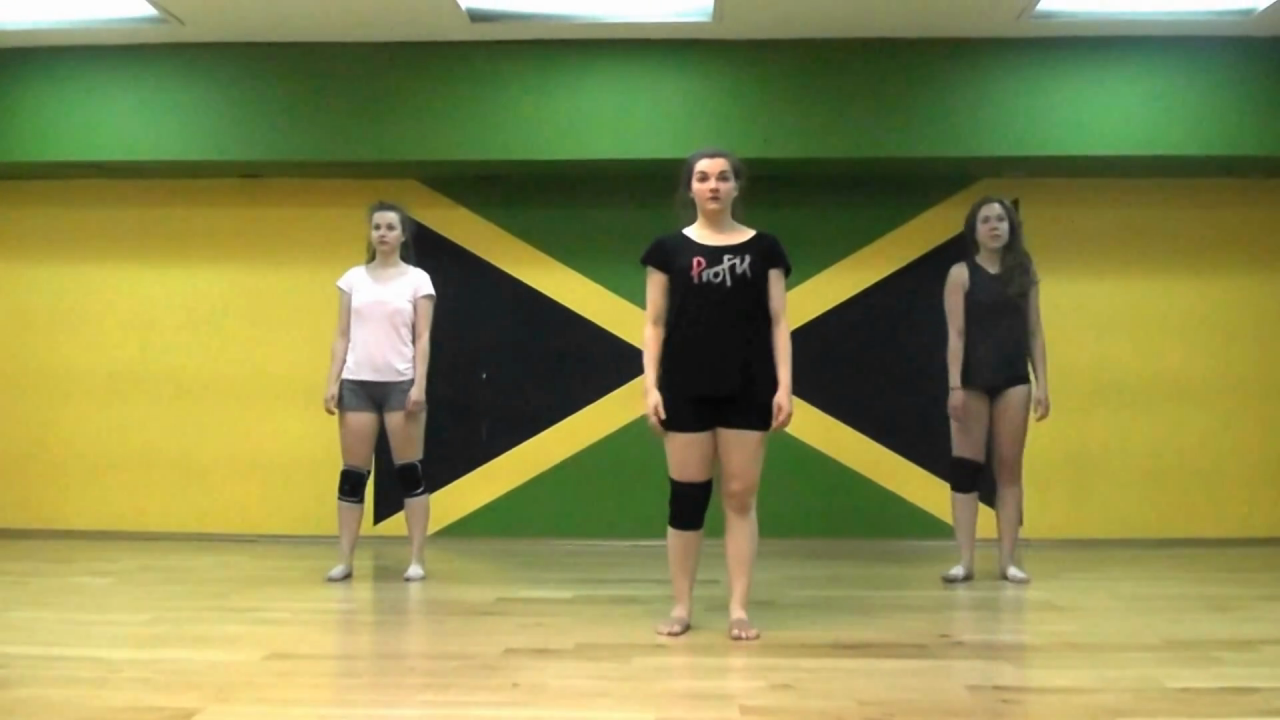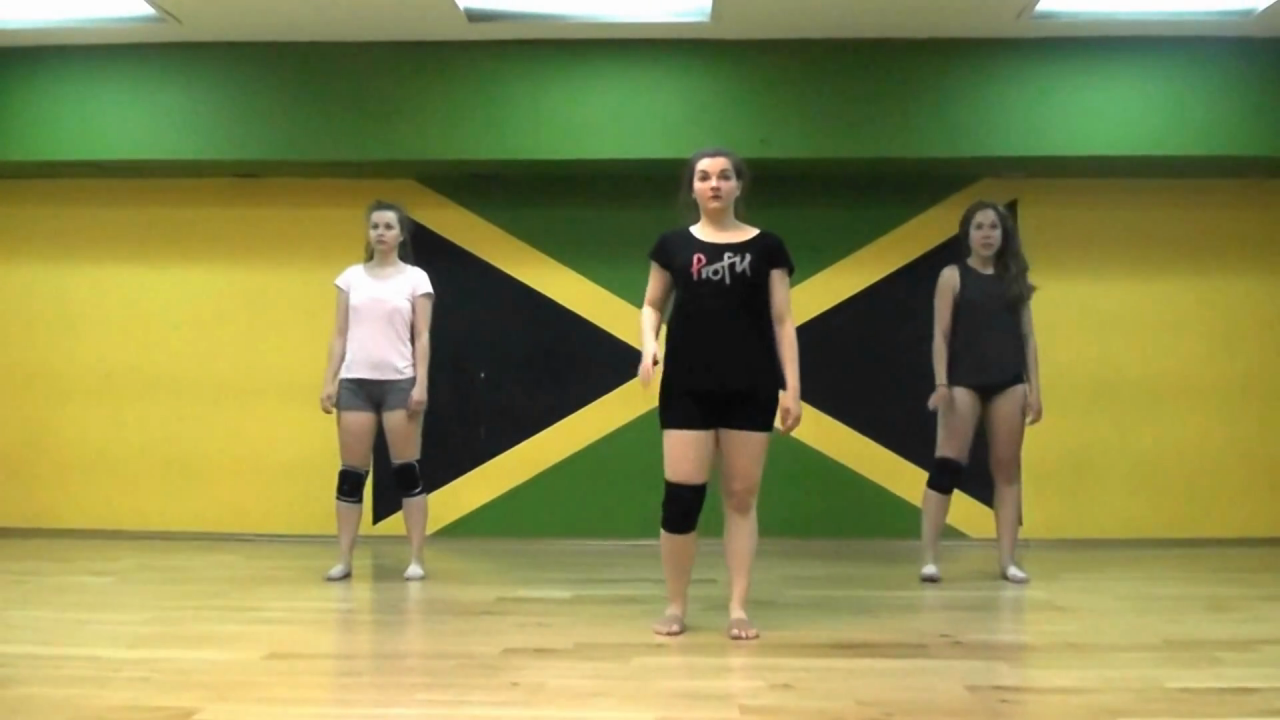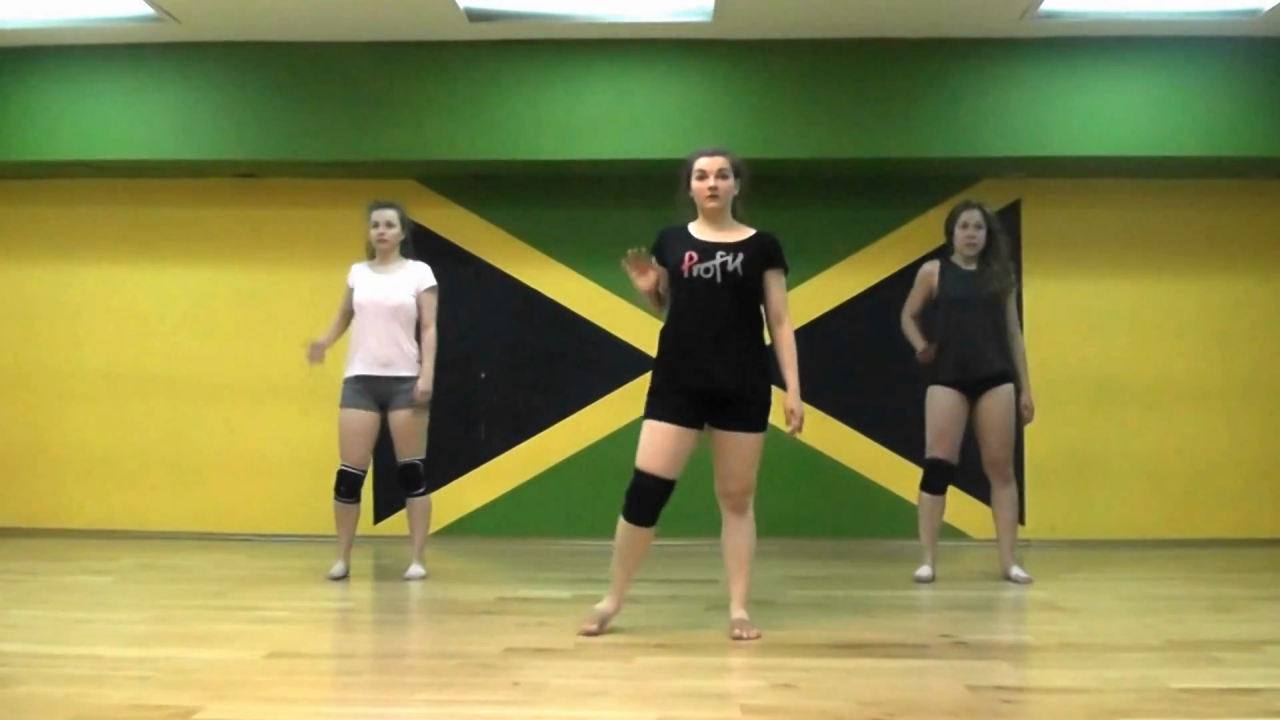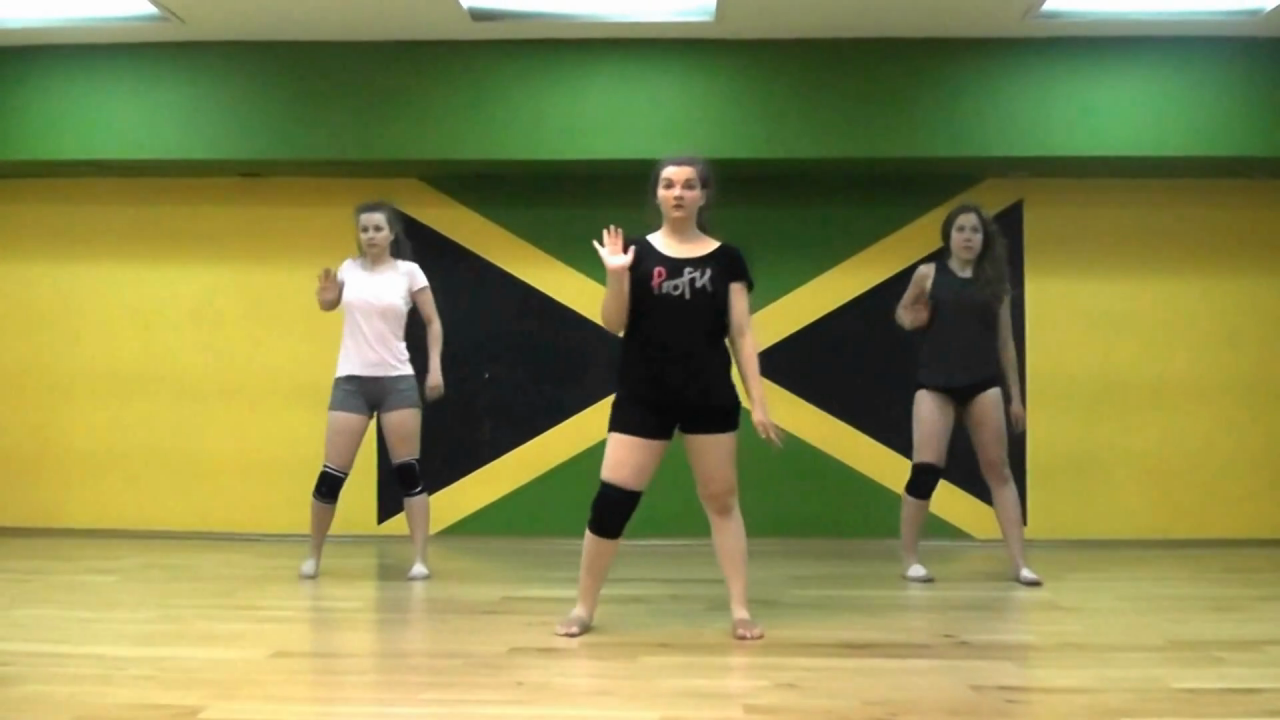
dt=0.3s
person 1, frame 1
left shoulder: (764, 247)
right shoulder: (669, 248)
left elbow: (778, 322)
right elbow: (655, 322)
left wrist: (784, 385)
right wrist: (650, 385)
left hip: (748, 389)
right hip: (685, 389)
left knee: (740, 496)
right knee: (687, 496)
left ankle: (739, 608)
right ankle: (681, 606)
person 1, frame 2
left shoulder: (767, 246)
right shoulder: (673, 244)
left elbow: (782, 321)
right elbow: (653, 304)
left wrist: (792, 386)
right wrist: (649, 345)
left hip: (750, 388)
right hip: (687, 387)
left knee: (741, 497)
right knee: (682, 496)
left ankle: (738, 608)
right ankle: (675, 604)
person 1, frame 3
left shoulder: (762, 246)
right shoulder: (670, 242)
left elbow: (779, 321)
left wrist: (793, 388)
right wrist: (647, 288)
left hip: (743, 388)
right hip: (677, 383)
left knee: (737, 497)
right knee: (645, 489)
left ankle: (739, 608)
right ankle: (612, 598)
person 1, frame 4
left shoulder: (726, 258)
right shoulder: (636, 251)
left elbow: (741, 334)
right elbow: (614, 325)
left wrist: (758, 402)
right wrist: (616, 276)
left hip: (709, 396)
right hip: (642, 395)
left knee: (722, 499)
right knee: (612, 499)
left ankle: (740, 608)
right ankle: (584, 606)
person 2, frame 1
left shoulder: (1023, 274)
right shoulder: (961, 273)
left elbow: (1034, 333)
right elbow: (956, 334)
left wrist: (1042, 384)
right wrist: (955, 386)
left hip: (1013, 381)
right hip: (972, 381)
left knee: (1009, 469)
right knee: (965, 466)
left ankle: (1007, 560)
right ankle: (965, 560)
person 2, frame 2
left shoulder: (1015, 277)
right shoulder: (953, 276)
left elbow: (1027, 337)
right elbow: (941, 334)
left wrist: (1034, 388)
right wrist: (941, 384)
left hip: (1008, 382)
right hip: (964, 380)
left knee: (1007, 469)
right knee: (948, 465)
left ankle: (1007, 560)
right ankle: (929, 558)
person 2, frame 3
left shoulder: (1001, 274)
right shoulder: (934, 271)
left elbow: (1014, 334)
right elbow: (908, 317)
left wrist: (1025, 388)
right wrist: (921, 346)
left hip: (995, 379)
right hip: (947, 378)
left knee: (1001, 469)
right knee: (939, 465)
left ankle: (1009, 561)
right ankle: (928, 559)
person 2, frame 4
left shoulder: (995, 281)
right shoulder: (928, 274)
left elbow: (1005, 342)
right elbow: (902, 311)
left wrist: (1015, 396)
right wrist: (912, 322)
left hip: (983, 384)
right hip: (935, 383)
left knee: (998, 470)
right knee: (926, 468)
left ankle: (1019, 562)
right ankle: (911, 559)
person 3, frame 1
left shoulder: (417, 279)
right shoulder: (353, 278)
left elbow: (422, 338)
right elbow: (342, 335)
left wrist: (419, 385)
right wrist: (332, 382)
left hip: (400, 383)
right hip: (357, 383)
left knee: (409, 471)
right knee: (353, 473)
left ankle: (416, 559)
right ankle: (345, 559)
person 3, frame 2
left shoulder: (416, 278)
right shoulder: (351, 276)
left elbow: (422, 336)
right elbow: (340, 334)
left wrist: (421, 384)
right wrist: (329, 381)
left hip: (399, 382)
right hip: (356, 382)
left knee: (407, 471)
right knee: (351, 473)
left ankle: (416, 559)
right ankle: (344, 559)
person 3, frame 3
left shoulder: (419, 272)
right shoulder: (358, 272)
left elbow: (428, 328)
right elbow: (346, 316)
left wrist: (427, 373)
right wrist: (325, 341)
left hip: (404, 380)
right hip: (360, 380)
left knee: (411, 470)
right knee: (350, 472)
left ankle: (417, 559)
right ankle: (342, 559)
person 3, frame 4
left shoulder: (409, 271)
right shoulder: (349, 268)
left elbow: (433, 323)
right elbow: (329, 304)
left wrist: (435, 368)
right wrist: (324, 295)
left hip: (396, 380)
right hip: (351, 380)
left knee: (408, 471)
right knee: (332, 473)
left ankle: (420, 558)
right ankle: (313, 555)
